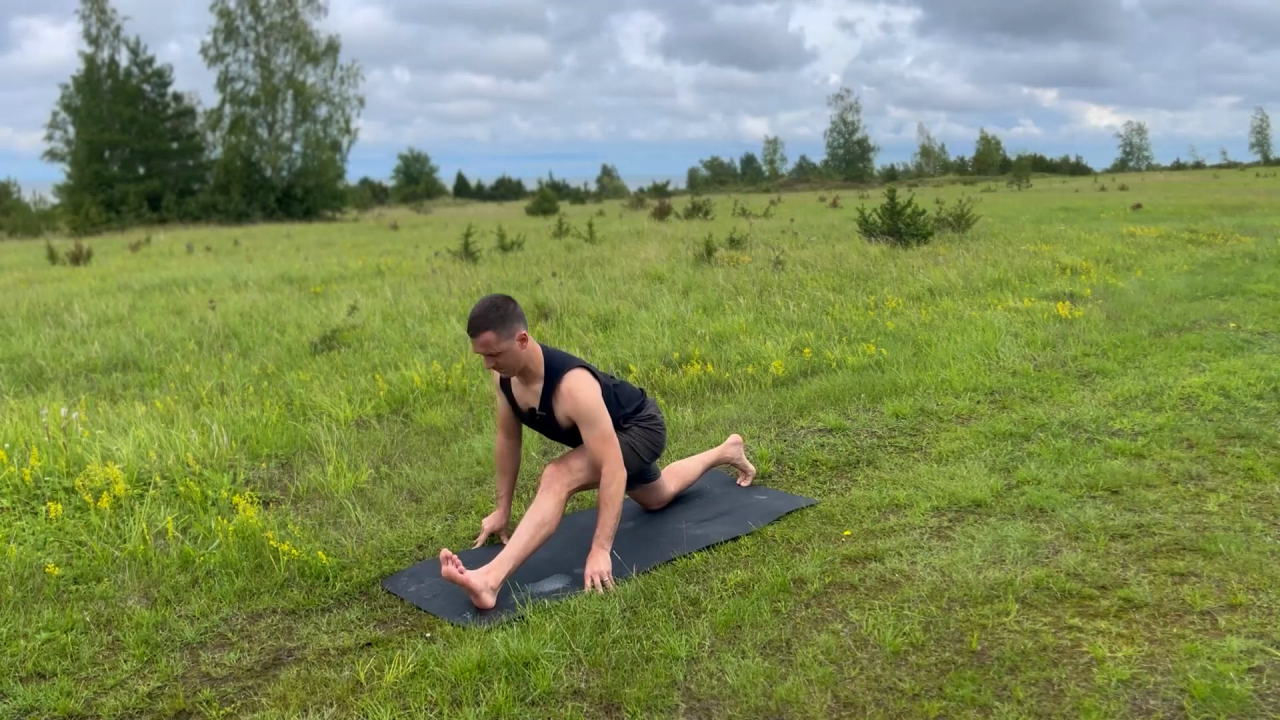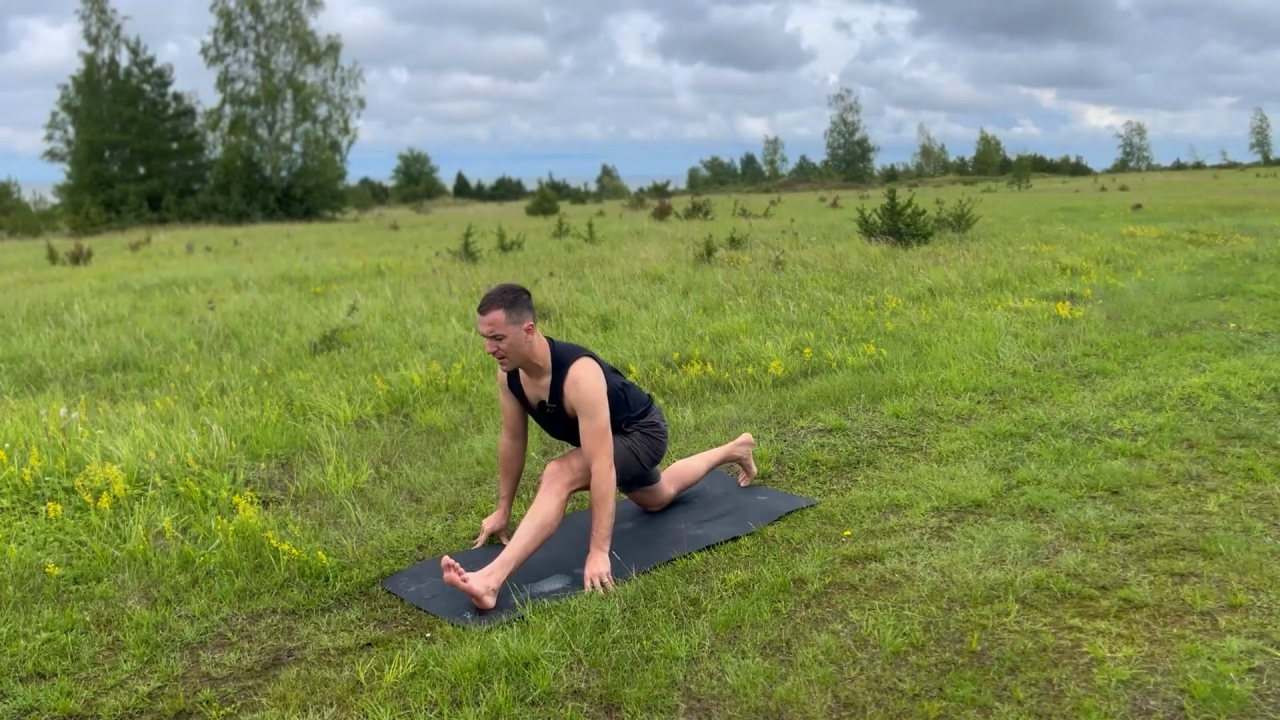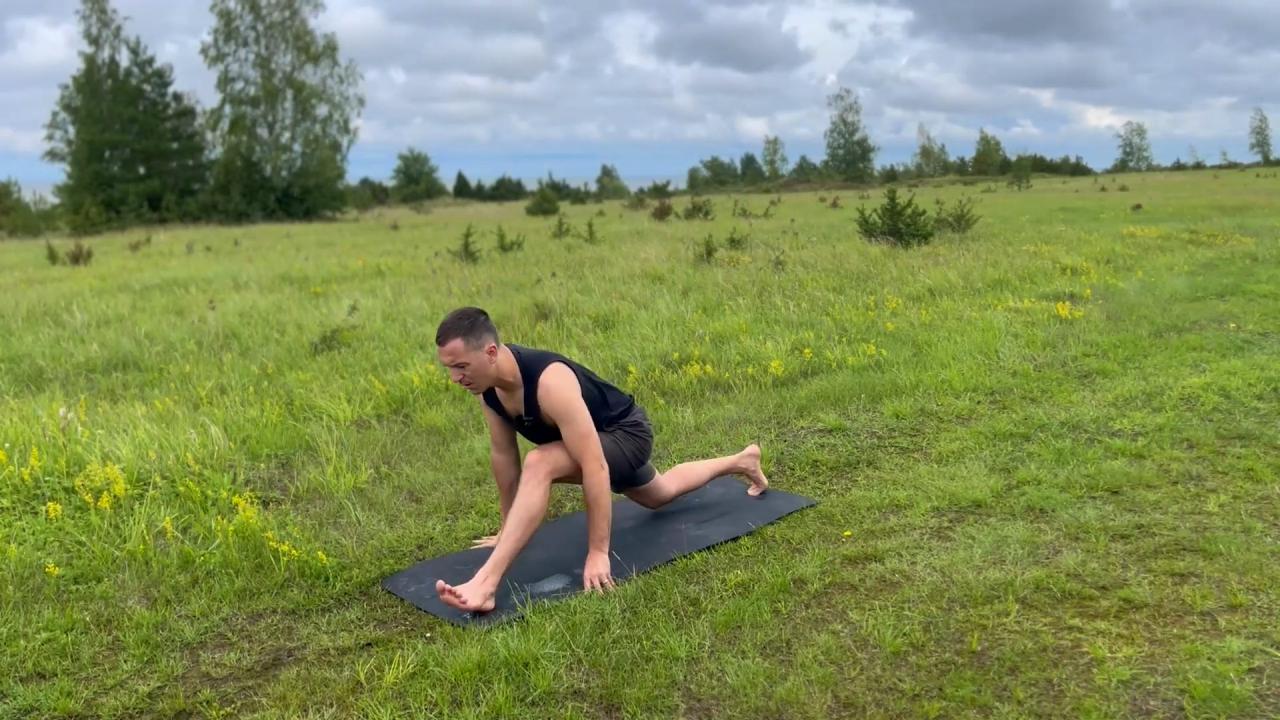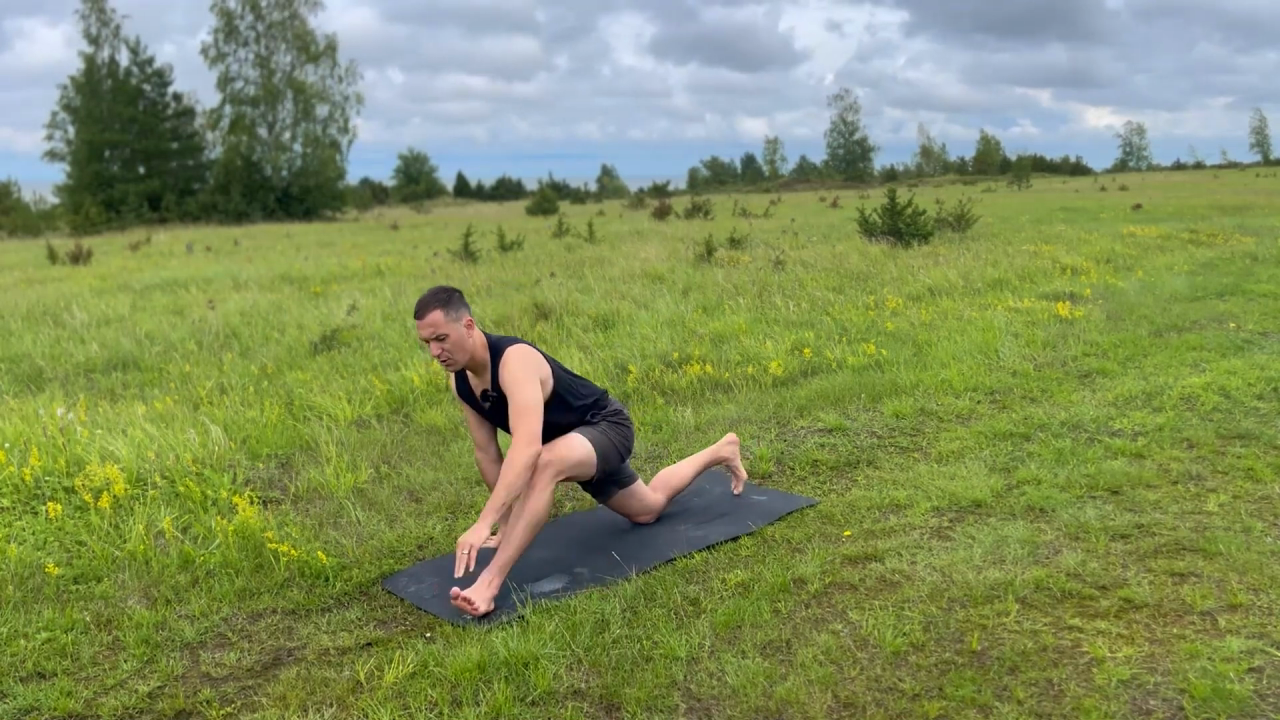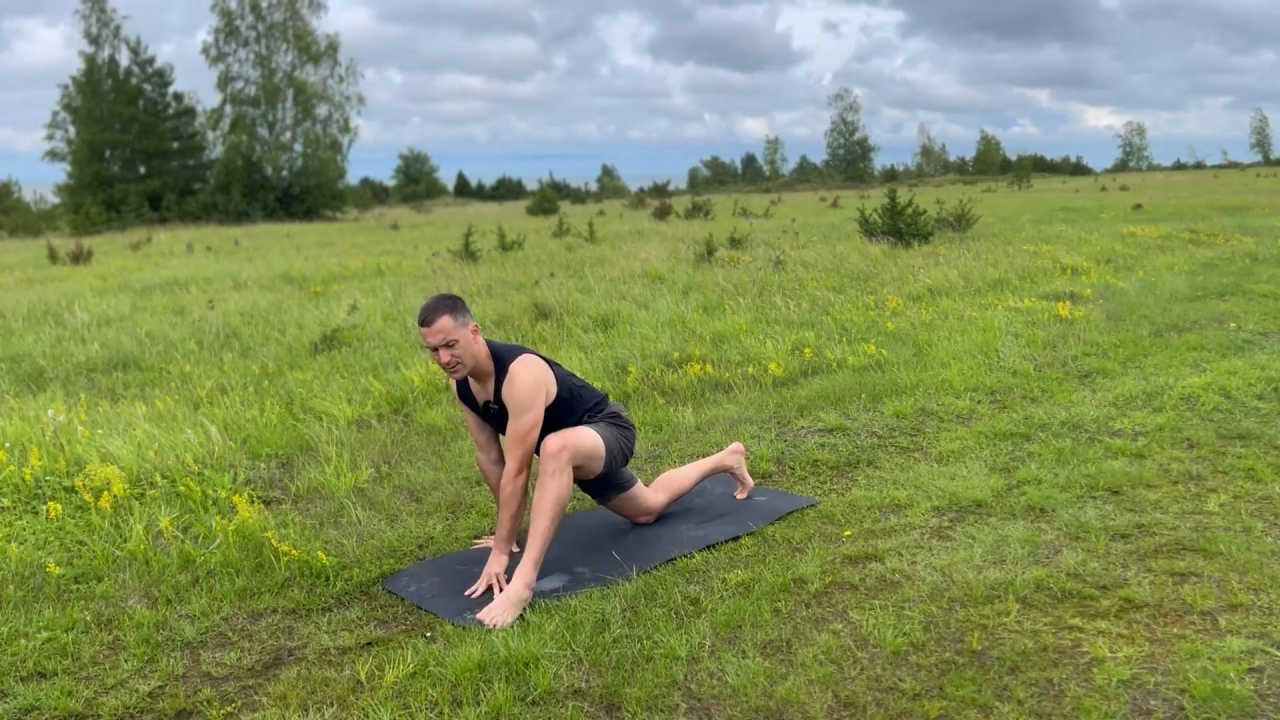
dt=1s
person 1, frame 1
left shoulder: (573, 387)
right shoulder: (504, 373)
left elbow: (614, 471)
right elbow: (507, 440)
left wrist: (600, 551)
right wrist: (501, 510)
left hip: (640, 427)
right hip: (611, 428)
left knee: (557, 478)
right knee: (656, 500)
left ankle: (491, 579)
right ankle: (726, 451)
person 1, frame 2
left shoulder: (579, 375)
right shoulder: (508, 372)
left elbow: (602, 469)
right elbow: (512, 439)
left wrist: (599, 552)
right wrist: (502, 510)
left hip: (642, 431)
right hip: (618, 434)
left knee: (558, 475)
right knee: (657, 500)
left ankle: (491, 580)
right ankle: (734, 449)
person 1, frame 3
left shoulder: (550, 383)
right shoulder: (486, 383)
left elbow: (595, 468)
right elbow: (503, 455)
left wrist: (598, 552)
right wrist: (507, 527)
left hip: (625, 432)
right hip: (597, 437)
left knee: (539, 465)
right knee: (661, 494)
left ankle: (484, 585)
right ankle: (741, 461)
person 1, frame 4
left shoulder: (514, 361)
right shoulder: (459, 381)
left elbow: (527, 447)
right elbow: (486, 453)
left wrist: (484, 523)
right wrist: (505, 527)
left hip: (606, 426)
right hip: (575, 442)
left knee: (543, 465)
right knee: (648, 510)
left ankle: (488, 585)
right ankle: (721, 451)
person 1, frame 5
left shoulder: (520, 373)
right shoulder: (461, 382)
left elbow: (517, 468)
right elbow: (487, 455)
left wrist: (501, 550)
right wrist: (505, 533)
left hip: (606, 429)
right hip: (582, 450)
left knee: (556, 447)
right knee: (648, 511)
left ankle: (522, 582)
right ankle: (726, 460)
